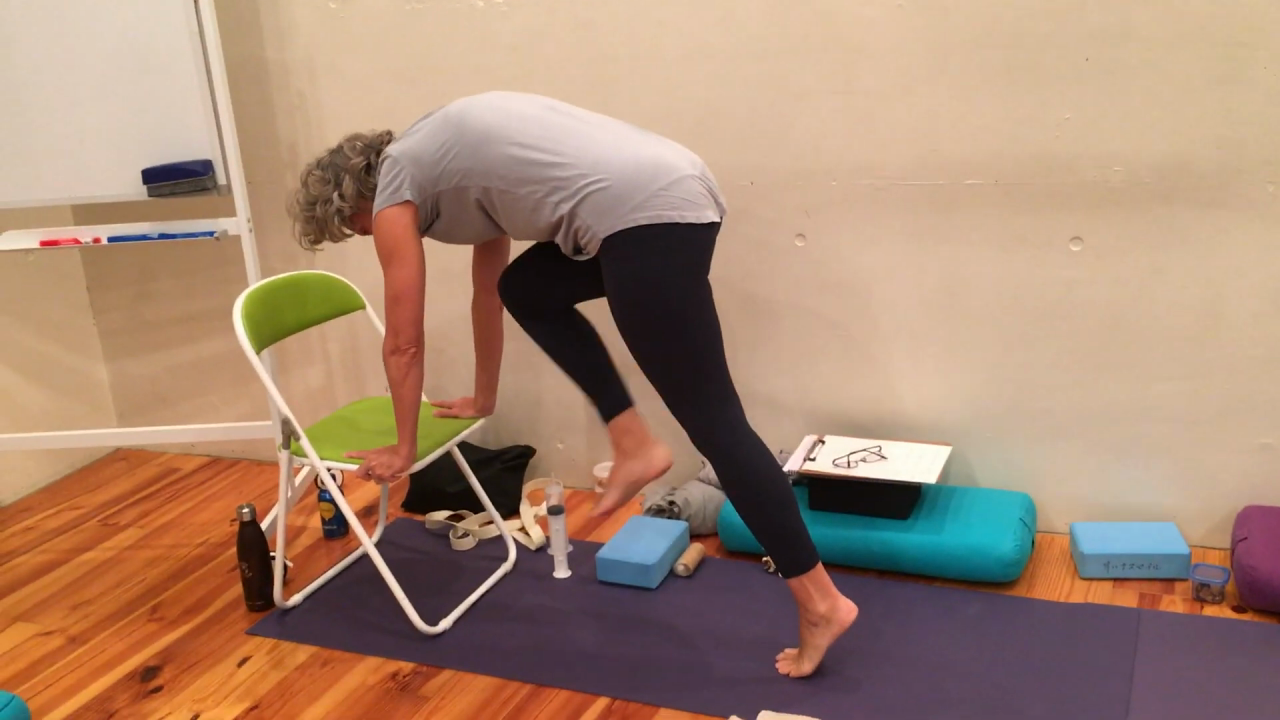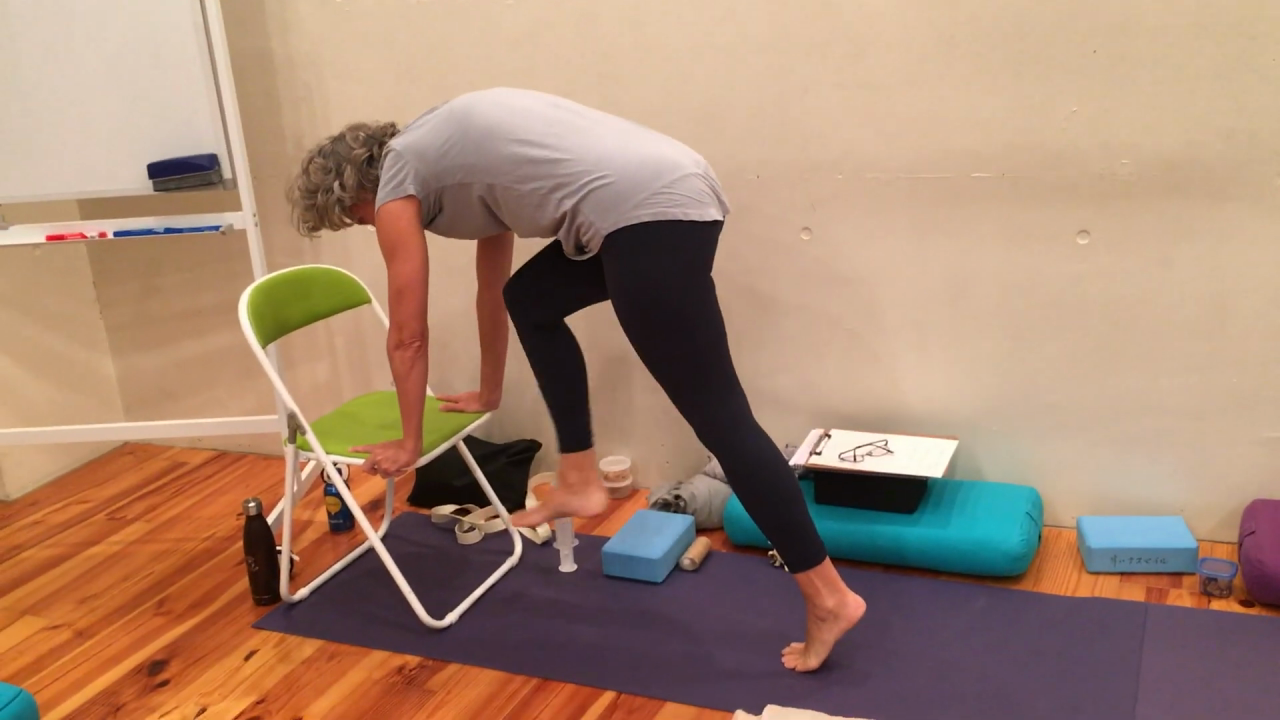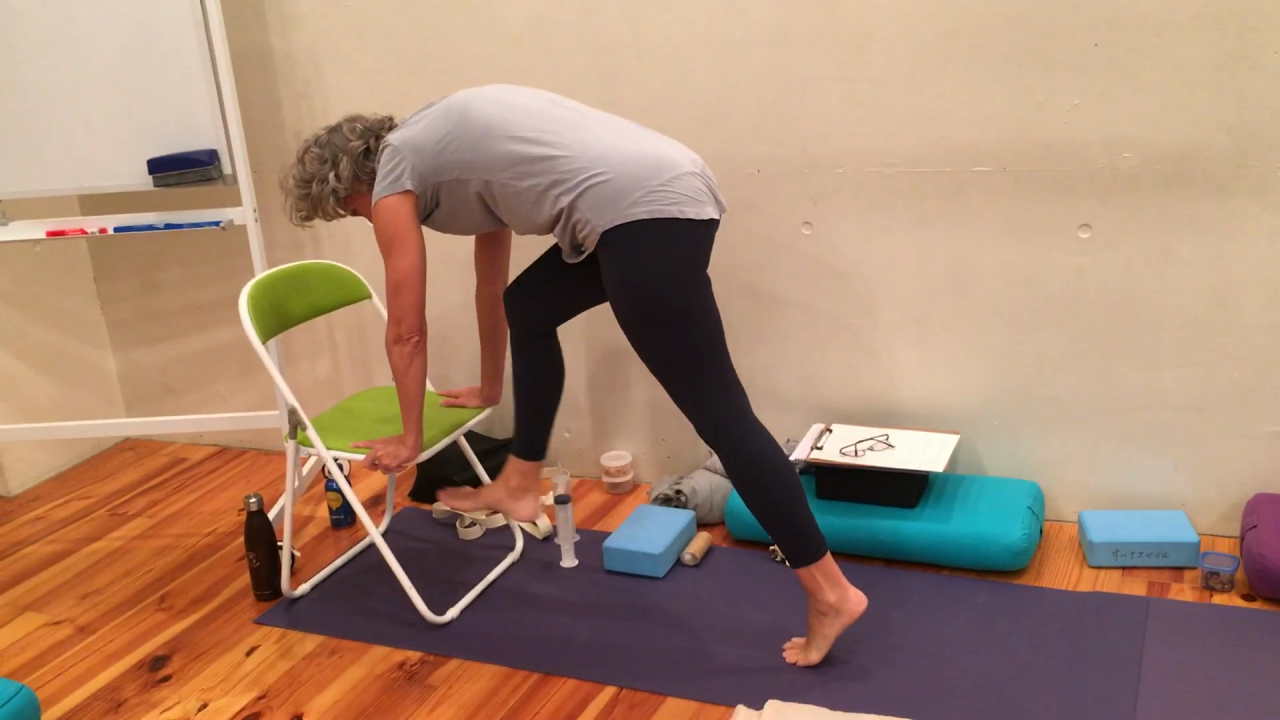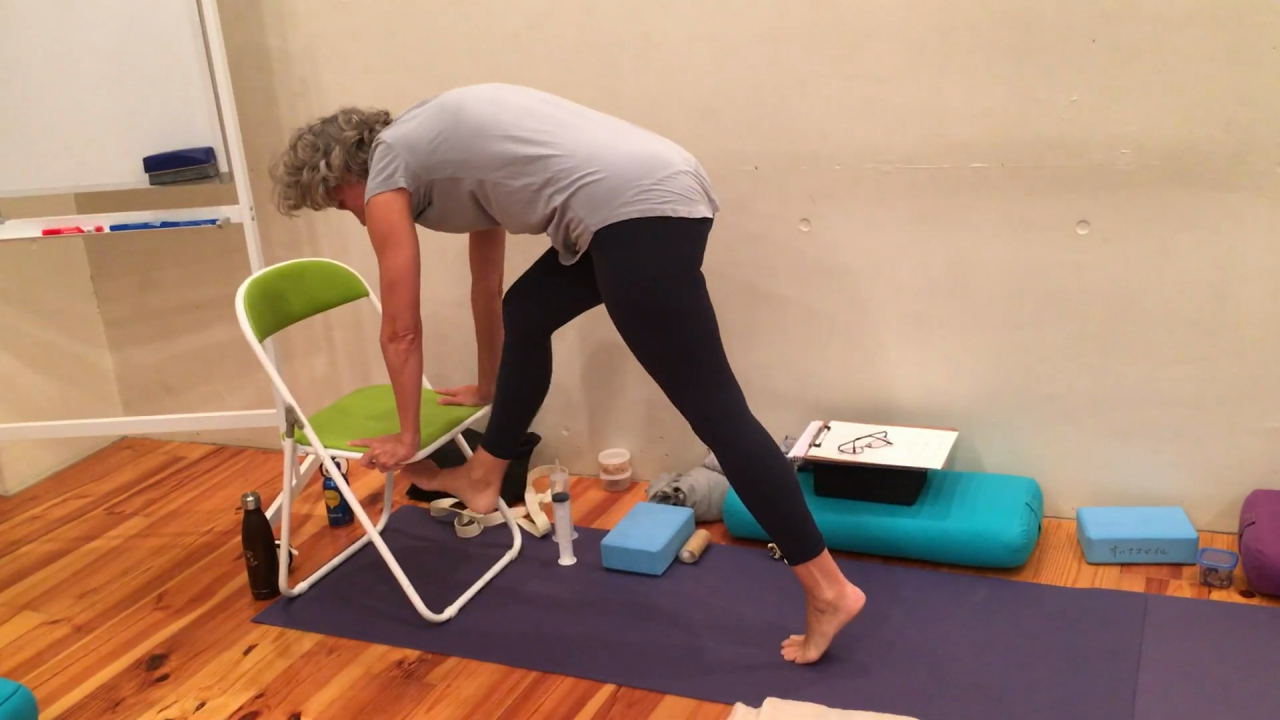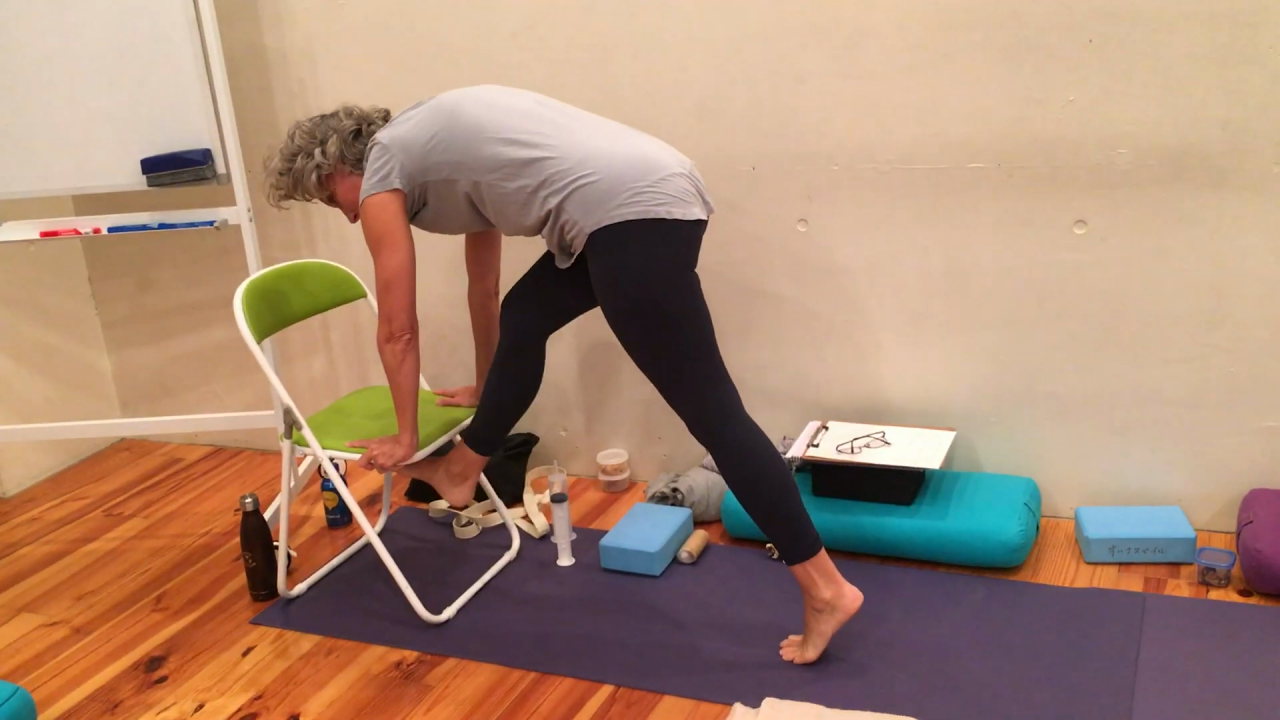
dt=0.2s
person 1, frame 1
left shoulder: (394, 192)
right shoulder: (441, 159)
left elbow: (403, 343)
right elbow: (487, 295)
left wrist: (403, 449)
right wrist: (482, 399)
left hip: (645, 214)
right hip: (675, 185)
left knee: (710, 422)
right knee: (523, 289)
left ankle: (821, 603)
right ankle: (637, 445)
person 1, frame 2
left shoulder: (396, 184)
right shoulder: (445, 153)
left elbow: (407, 337)
right elbow: (491, 289)
left wrist: (409, 443)
right wrist: (488, 394)
left hip: (647, 212)
right hip: (676, 184)
left knee: (718, 418)
right knee: (529, 300)
left ankle: (830, 598)
right ankle: (580, 482)
person 1, frame 3
left shoulder: (394, 179)
right shoulder: (441, 148)
left elbow: (405, 332)
right elbow: (490, 284)
left wrist: (409, 438)
right wrist: (489, 389)
left hip: (643, 211)
right hip: (670, 185)
left knee: (718, 415)
right knee: (527, 307)
left ankle: (831, 593)
right ankle: (521, 485)
person 1, frame 4
left shoulder: (387, 175)
right shoulder: (433, 145)
left elbow: (401, 330)
right elbow: (487, 285)
left wrist: (407, 436)
right wrist: (486, 385)
left hip: (636, 210)
right hip: (664, 184)
left knee: (715, 412)
right knee: (527, 311)
left ankle: (829, 590)
right ankle: (483, 477)
person 1, frame 5
left shoulder: (382, 175)
right shoulder: (431, 146)
left elbow: (398, 330)
right elbow: (484, 288)
left wrist: (405, 437)
right wrist: (482, 386)
left hip: (630, 213)
right hip: (659, 187)
left knee: (711, 413)
right knee: (524, 316)
left ankle: (826, 590)
right ankle: (463, 469)
